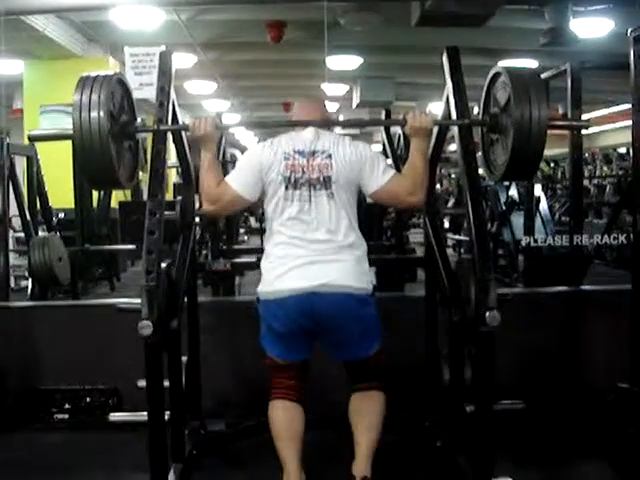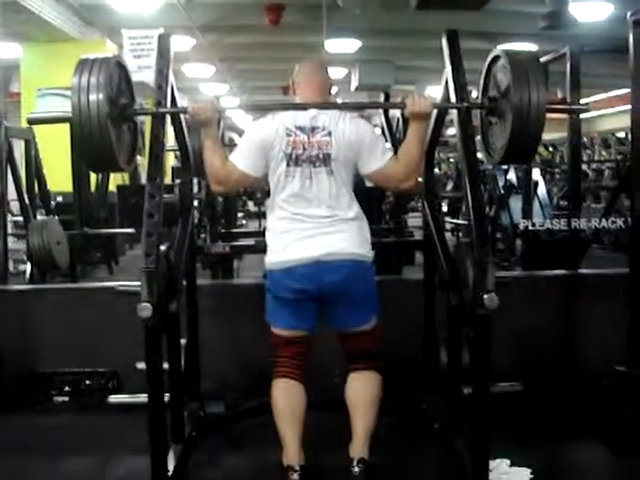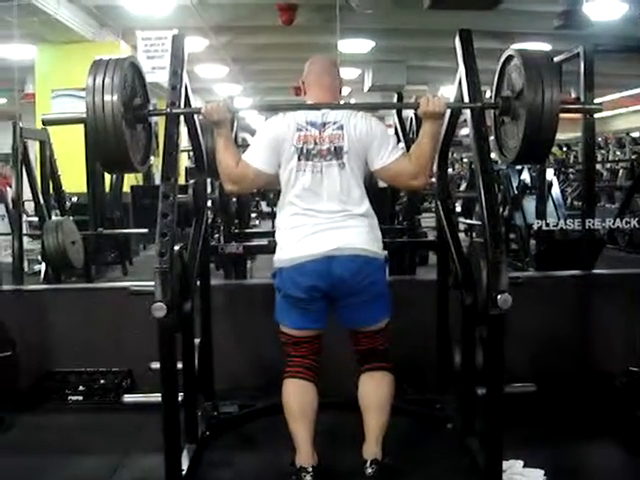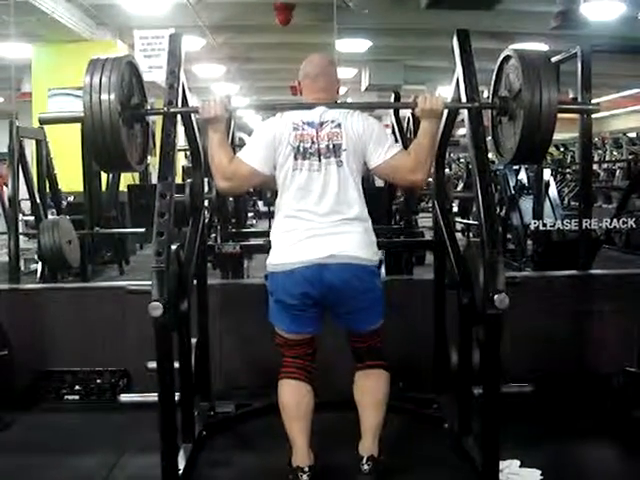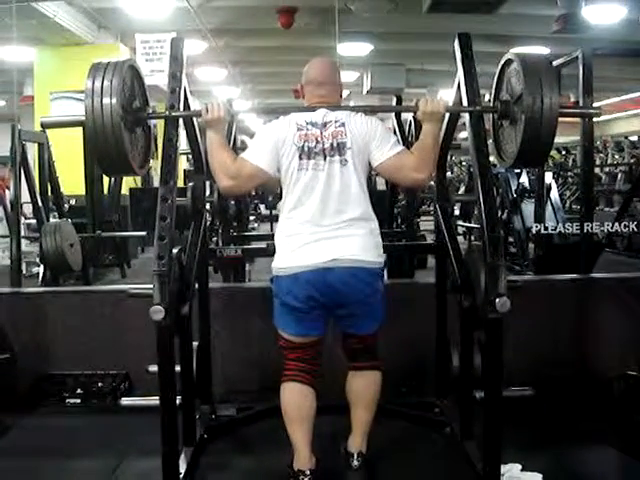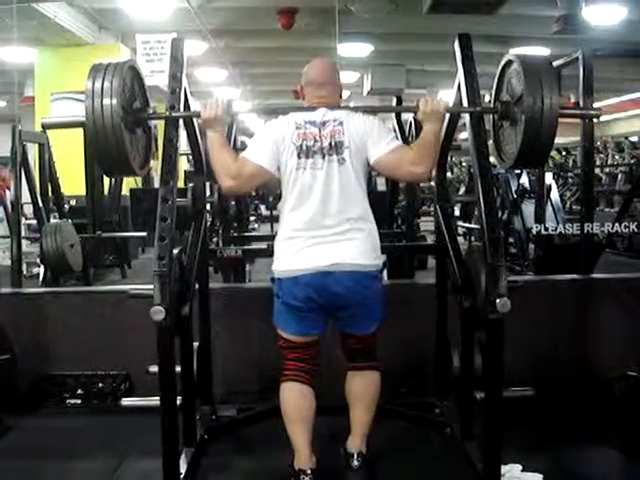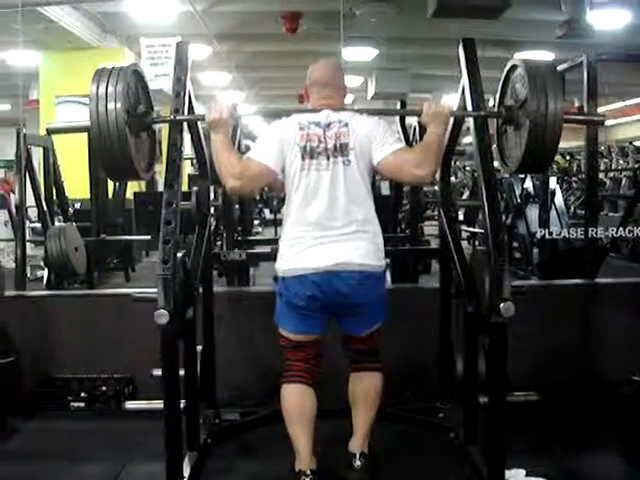
dt=0.4s
person 1, frame 1
left shoulder: (264, 153)
right shoulder: (354, 151)
left elbow: (214, 203)
right elbow: (411, 195)
left wrist: (207, 148)
right wrist: (419, 140)
left hip: (283, 292)
right hip: (346, 289)
left knee: (286, 384)
right knee: (367, 378)
person 1, frame 2
left shoulder: (266, 128)
right shoulder: (354, 127)
left elbow: (221, 181)
right elbow: (403, 178)
left wrist: (208, 129)
right wrist: (418, 123)
left hip: (288, 264)
right hip: (348, 261)
left knee: (288, 363)
right knee: (362, 357)
person 1, frame 3
left shoulder: (278, 127)
right shoulder: (364, 125)
left elbow: (235, 181)
right elbow: (415, 176)
left wrist: (221, 129)
right wrist: (431, 123)
left hip: (298, 261)
right hip: (359, 257)
left knee: (300, 362)
right knee: (374, 357)
person 1, frame 4
left shoulder: (275, 128)
right shoulder: (361, 125)
left elbow: (228, 180)
right elbow: (414, 174)
left wrist: (216, 128)
right wrist: (429, 122)
left hip: (291, 265)
right hip: (353, 262)
left knee: (295, 363)
right knee: (370, 356)
person 1, frame 5
left shoulder: (279, 130)
right shoulder: (365, 126)
left elbow: (230, 180)
right elbow: (417, 173)
left wrist: (214, 130)
right wrist: (431, 124)
left hip: (297, 269)
right hip: (358, 264)
left knee: (298, 366)
right knee: (363, 355)
person 1, frame 6
left shoulder: (278, 129)
right shoulder: (364, 125)
left elbow: (232, 180)
right elbow: (417, 167)
left wrist: (214, 130)
right wrist: (433, 123)
left hip: (297, 270)
right hip: (356, 267)
left knee: (297, 366)
right knee: (362, 356)
person 1, frame 7
left shoulder: (283, 131)
right shoulder: (369, 127)
left elbow: (237, 180)
right elbow: (420, 170)
left wrist: (219, 133)
right wrist: (436, 127)
left hip: (300, 271)
right hip: (360, 268)
left knee: (298, 367)
right knee: (365, 357)
